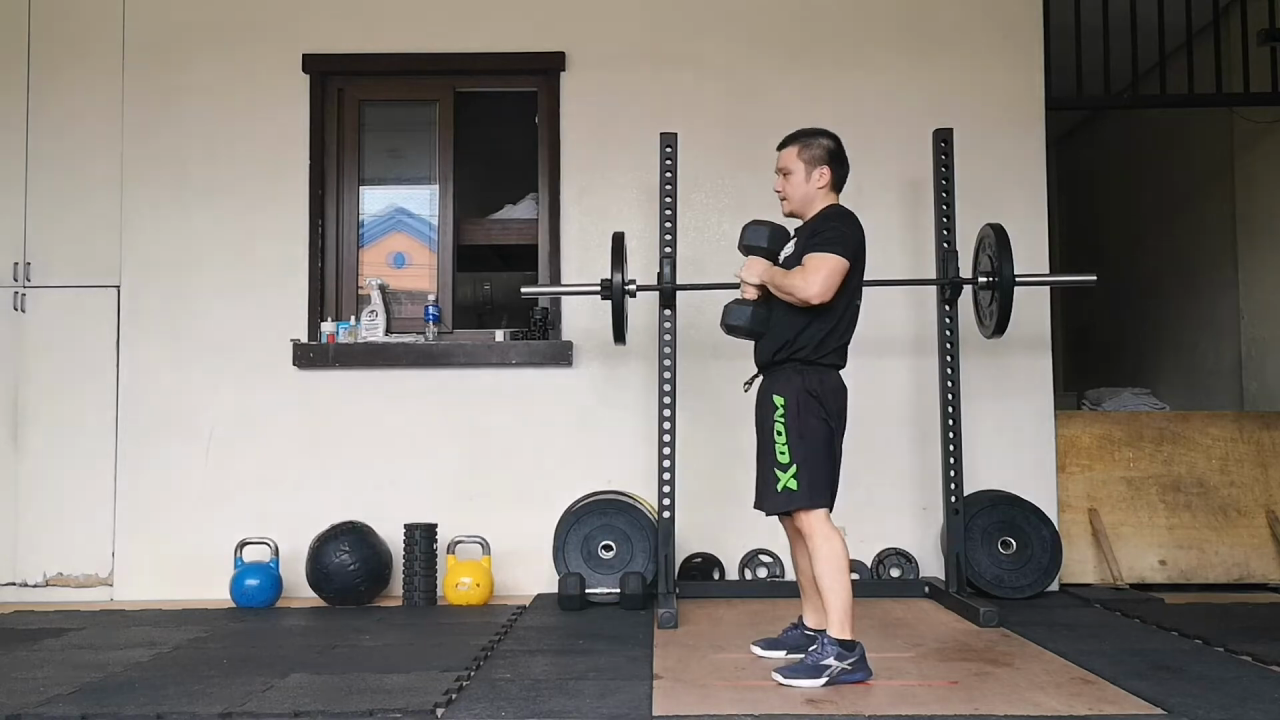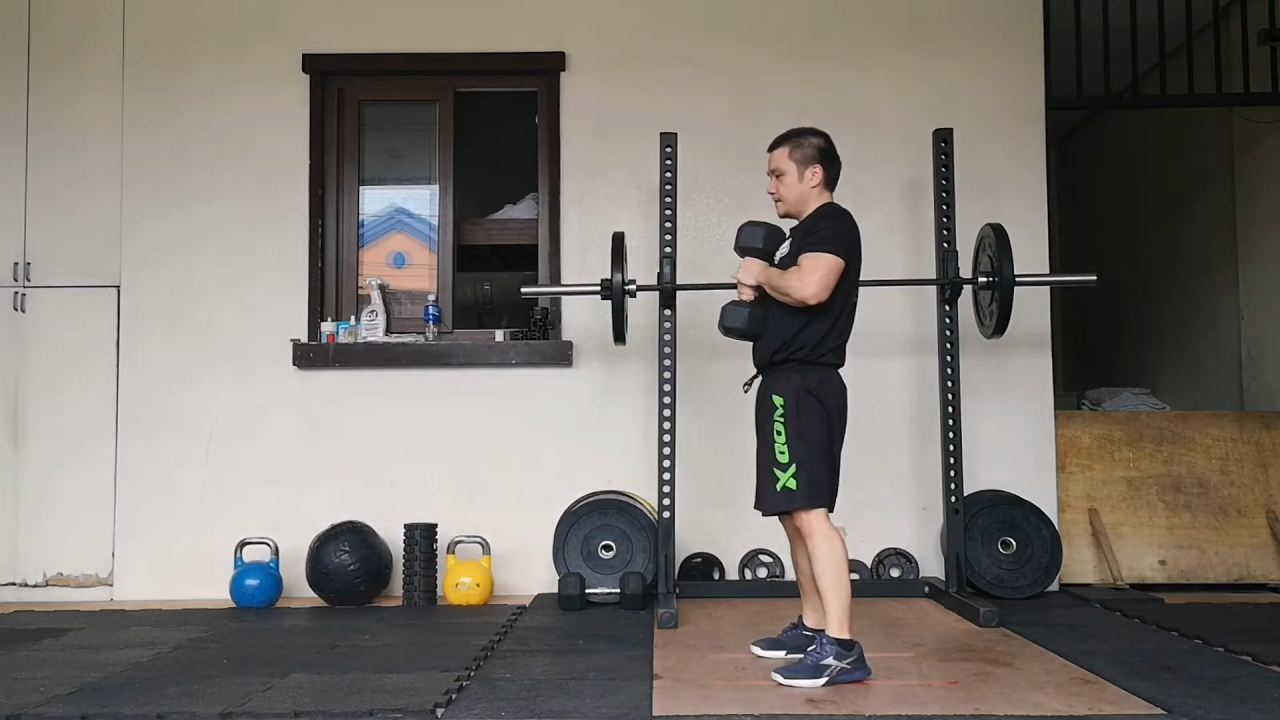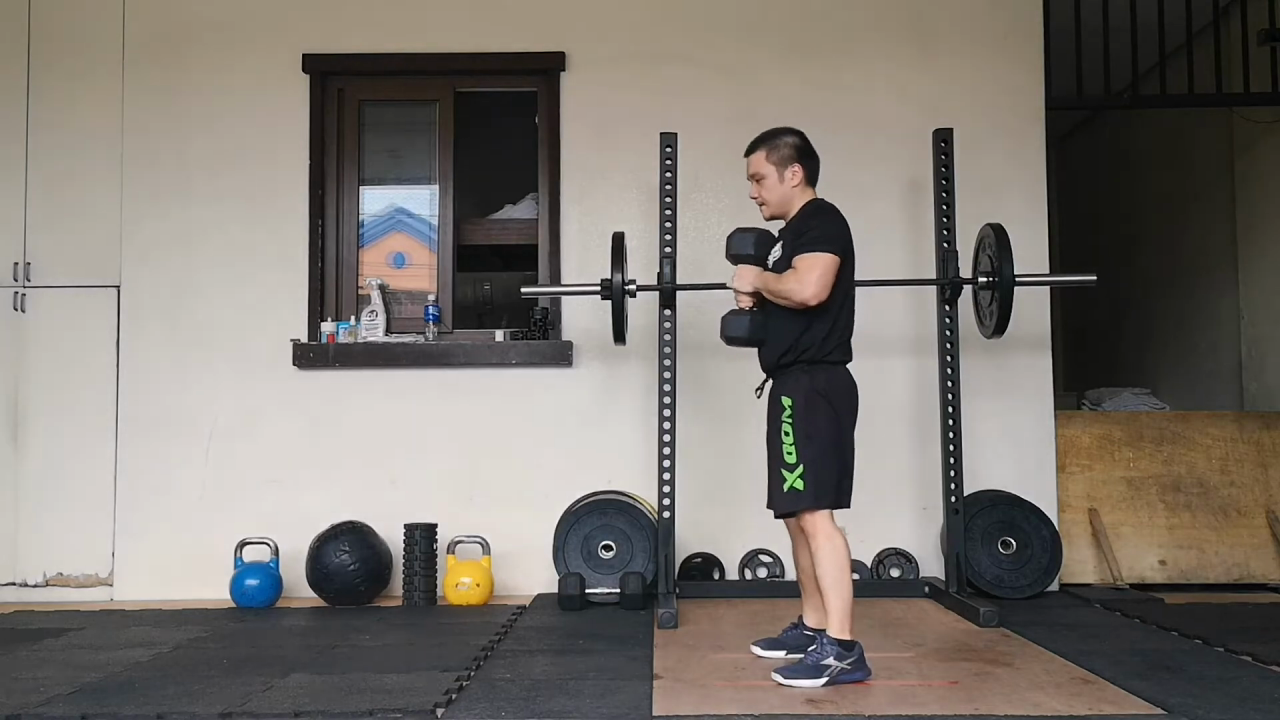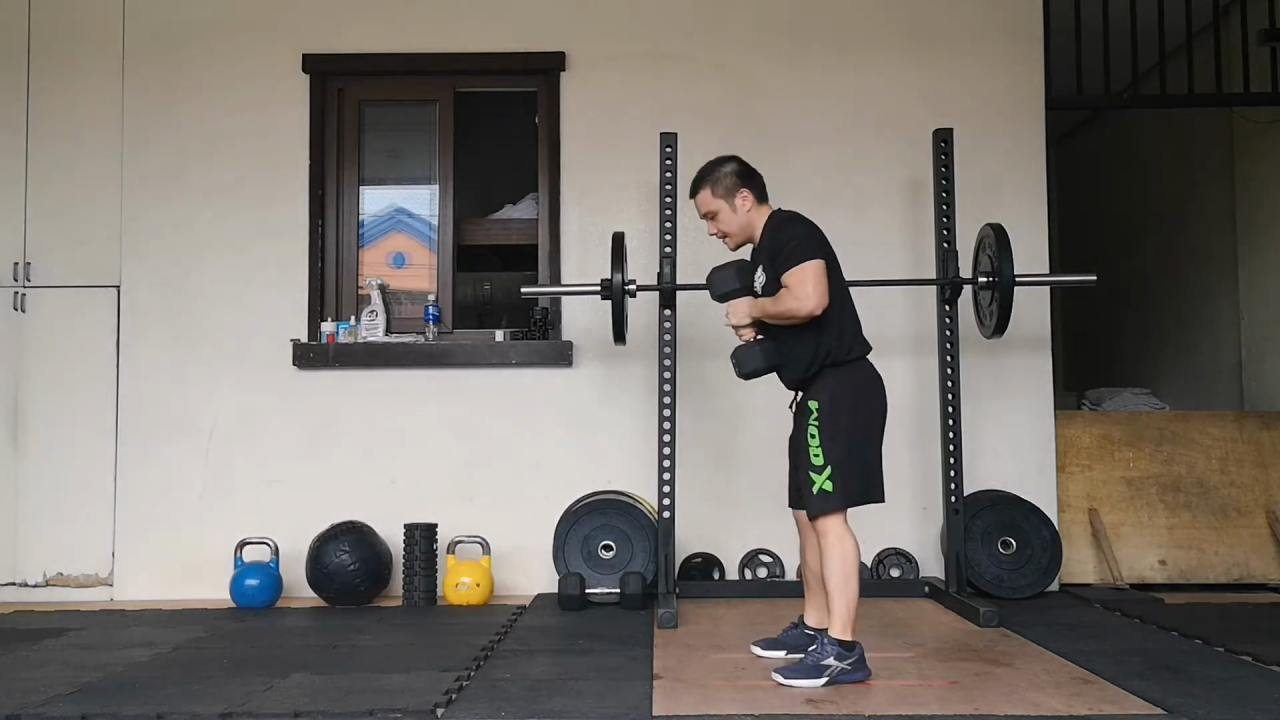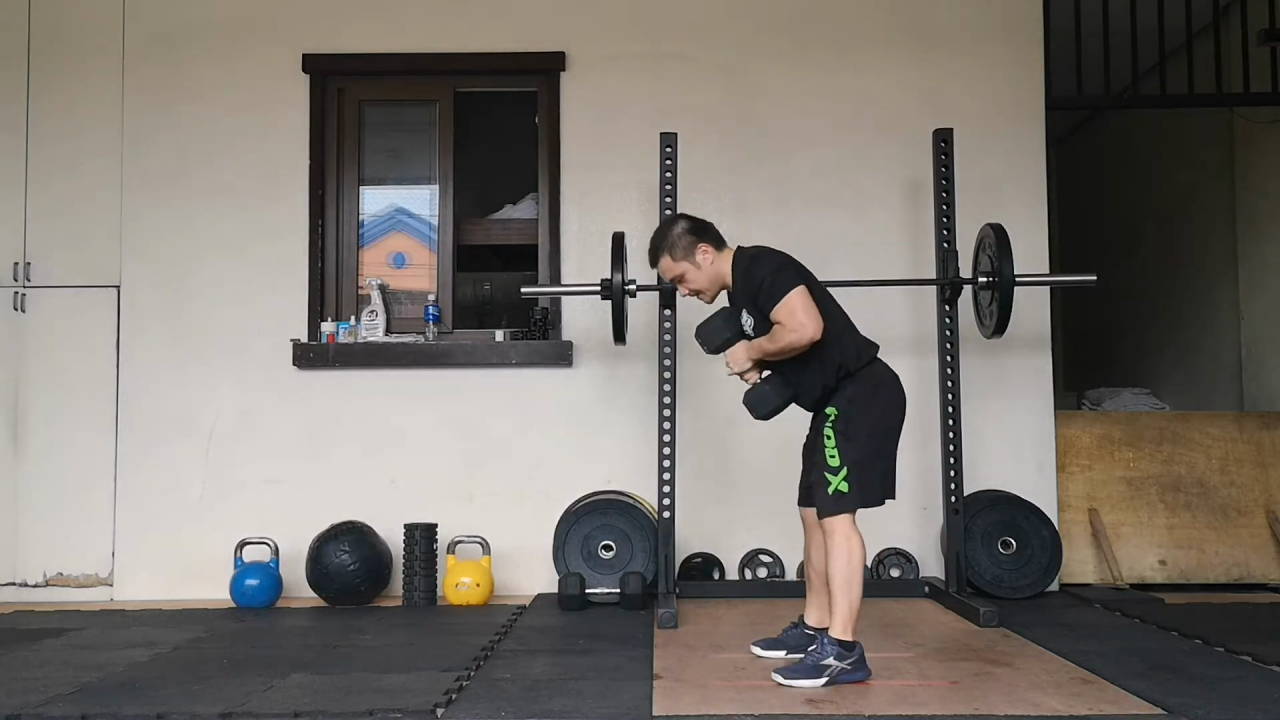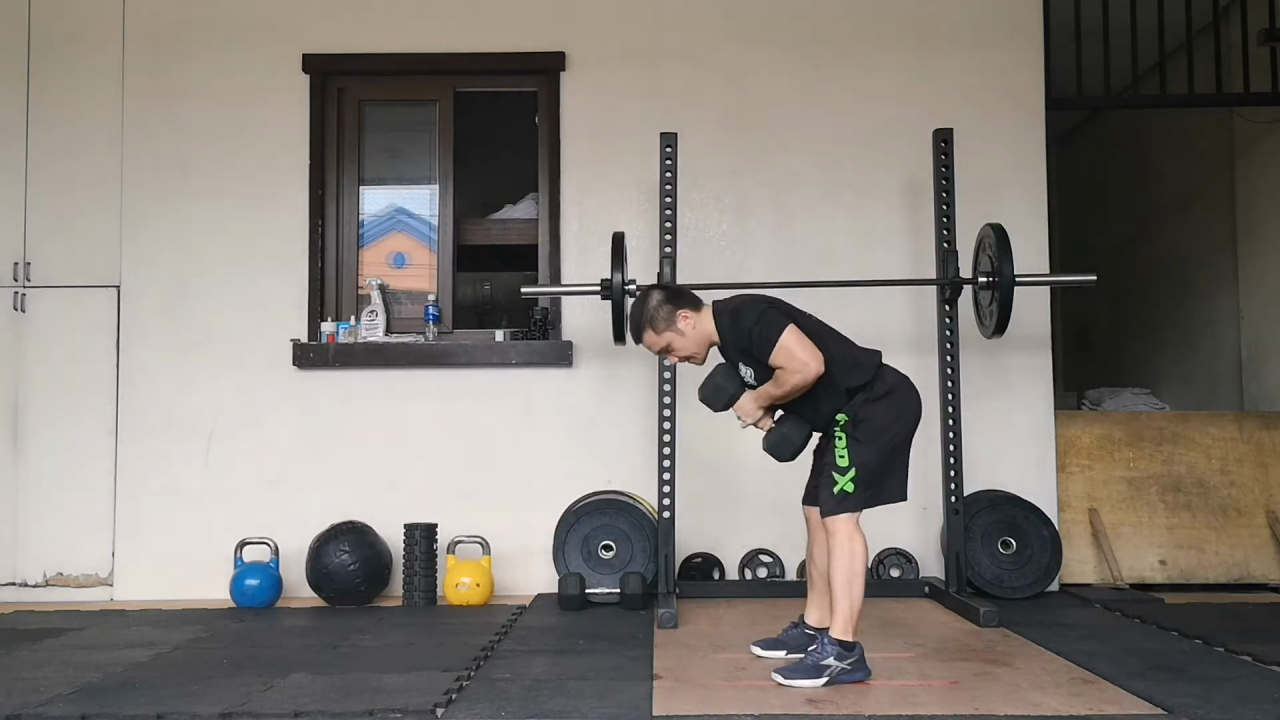
dt=0.4s
person 1, frame 1
left shoulder: (837, 225)
right shoulder: (807, 232)
left elbow: (814, 289)
left wrist: (763, 273)
right wrist: (758, 287)
left hip: (804, 386)
right hip: (785, 385)
left knee: (809, 513)
right knee: (792, 513)
left ankle: (843, 649)
right ankle: (813, 628)
person 1, frame 2
left shoulder: (832, 223)
right shoulder: (803, 233)
left elbow: (810, 289)
left wrist: (760, 272)
right wrist: (756, 287)
left hip: (804, 385)
right hip: (784, 385)
left knee: (809, 513)
right knee: (793, 514)
left ankle: (842, 648)
right ankle: (813, 628)
person 1, frame 3
left shoulder: (820, 220)
right shoulder: (794, 231)
left elbow: (809, 289)
left wrist: (755, 278)
right wrist: (752, 294)
left hip: (813, 386)
right hip: (795, 388)
left knee: (814, 514)
right knee: (797, 514)
left ankle: (842, 649)
right ankle: (813, 628)
person 1, frame 4
left shoulder: (789, 231)
right shoulder: (766, 249)
left elbow: (810, 301)
left wrist: (751, 309)
right wrist: (751, 323)
left hip: (841, 390)
right hip: (820, 394)
left knee: (827, 515)
right knee: (808, 513)
left ankle: (843, 650)
right ankle: (813, 628)
person 1, frame 5
left shoulder: (760, 267)
right shoulder: (741, 288)
left elbow: (805, 329)
left wrist: (750, 351)
right wrist: (755, 364)
left hip: (862, 397)
right hip: (839, 403)
left knee: (836, 514)
right knee: (815, 513)
left ankle: (843, 651)
right ankle: (814, 628)
person 1, frame 6
left shoulder: (743, 317)
right shoulder: (730, 332)
left elbow: (808, 365)
left wrist: (757, 400)
right wrist: (763, 409)
left hip: (879, 404)
right hip: (855, 411)
left knee: (839, 515)
right knee: (818, 512)
left ankle: (843, 652)
right ankle: (814, 629)
